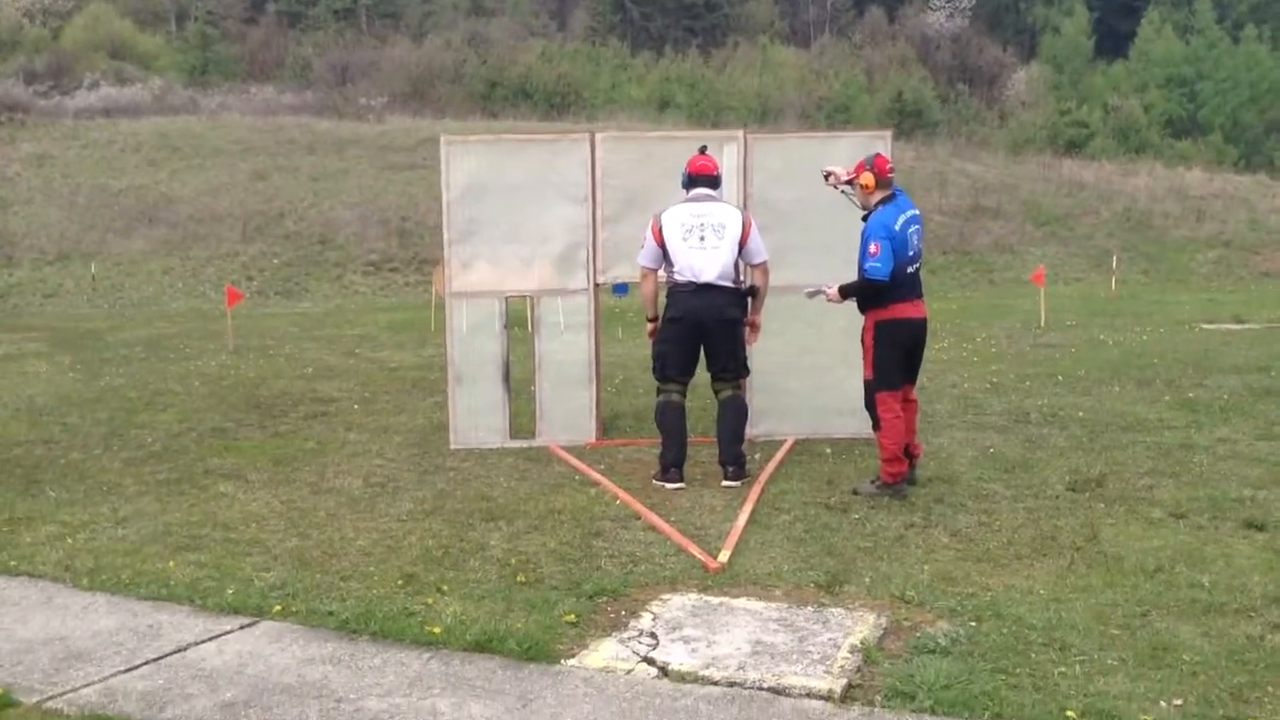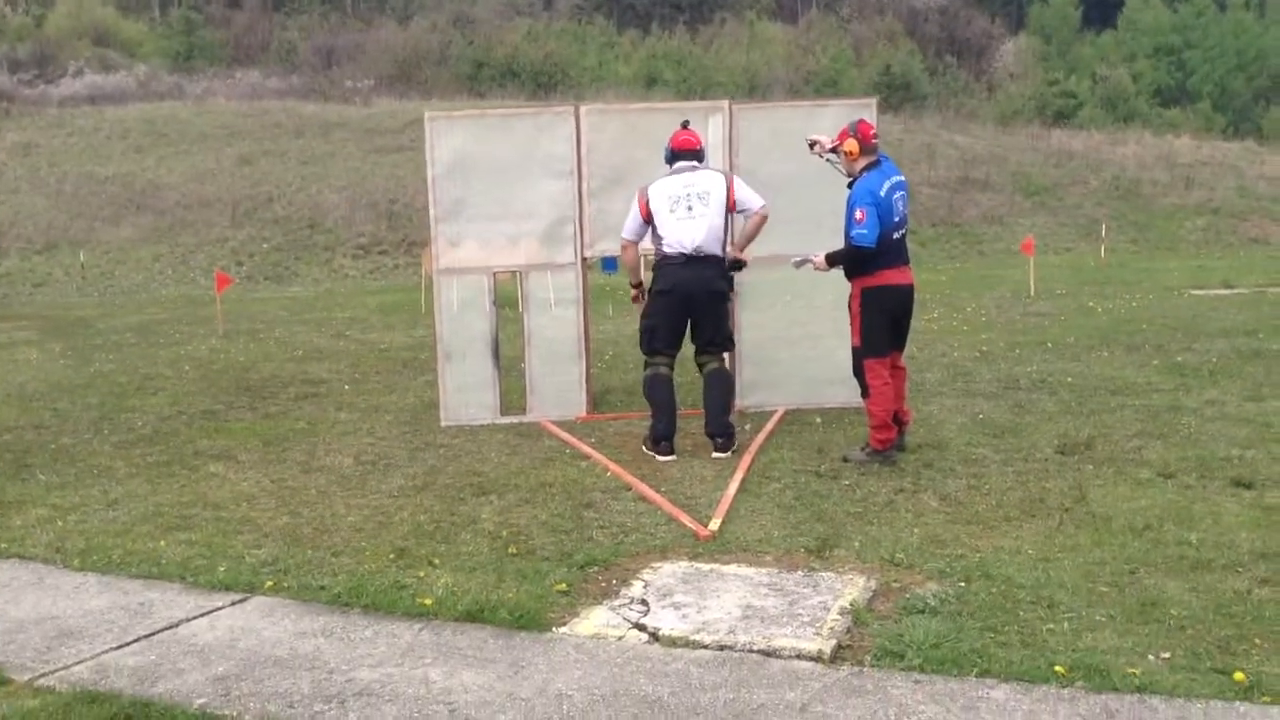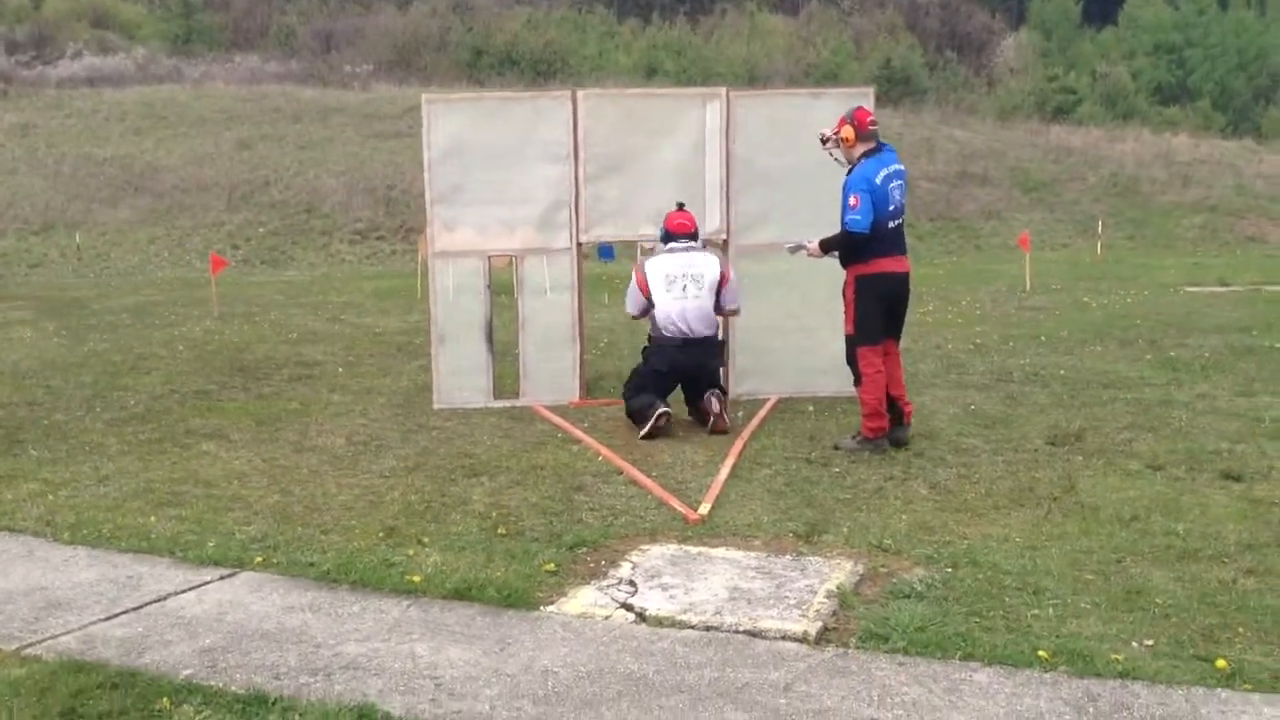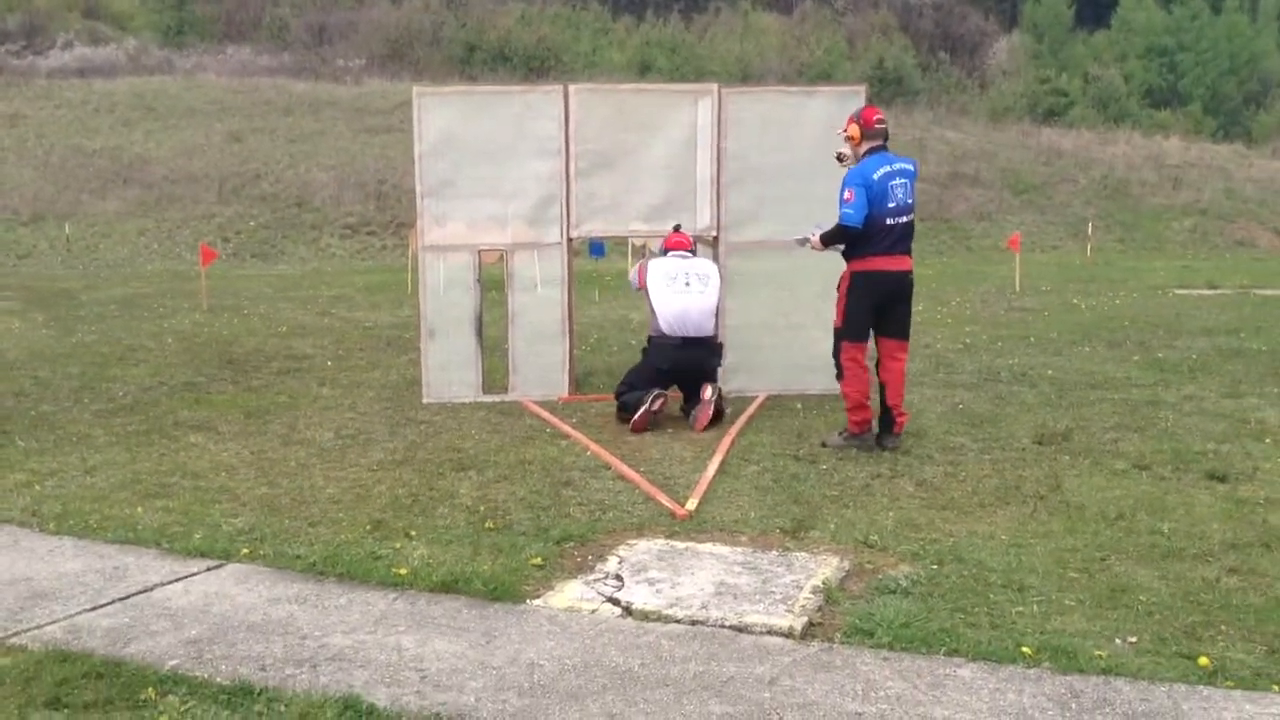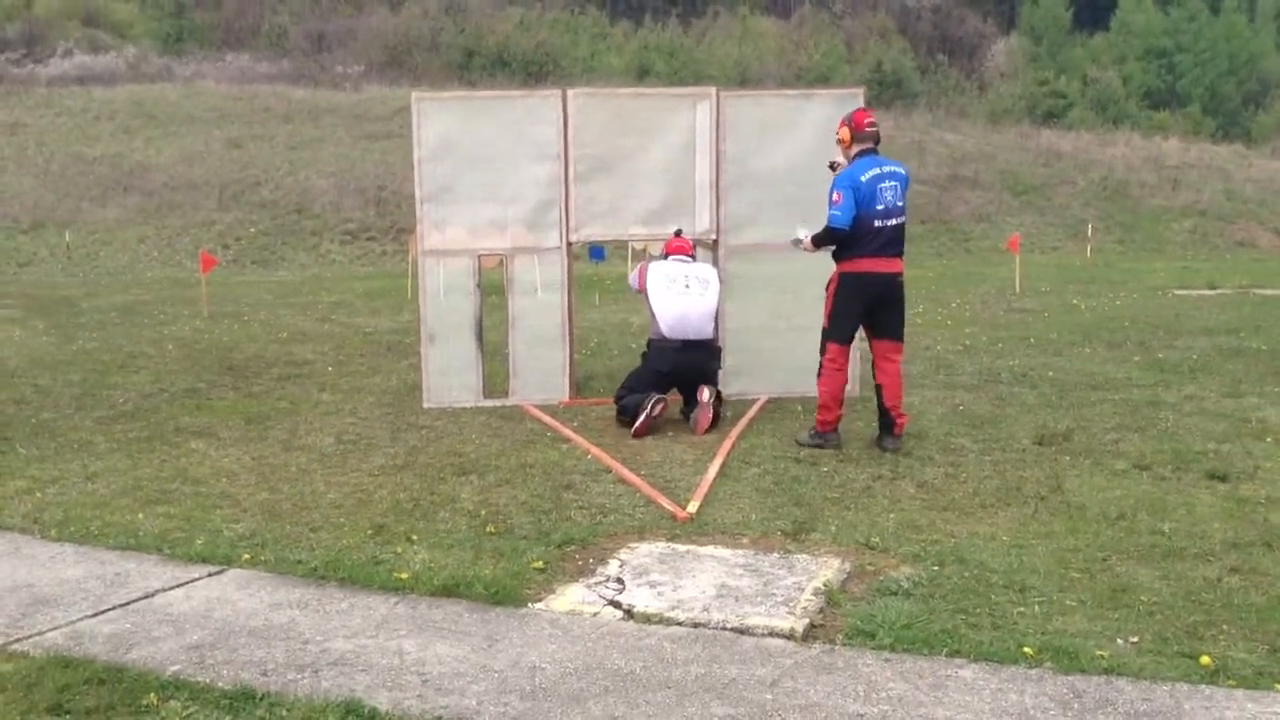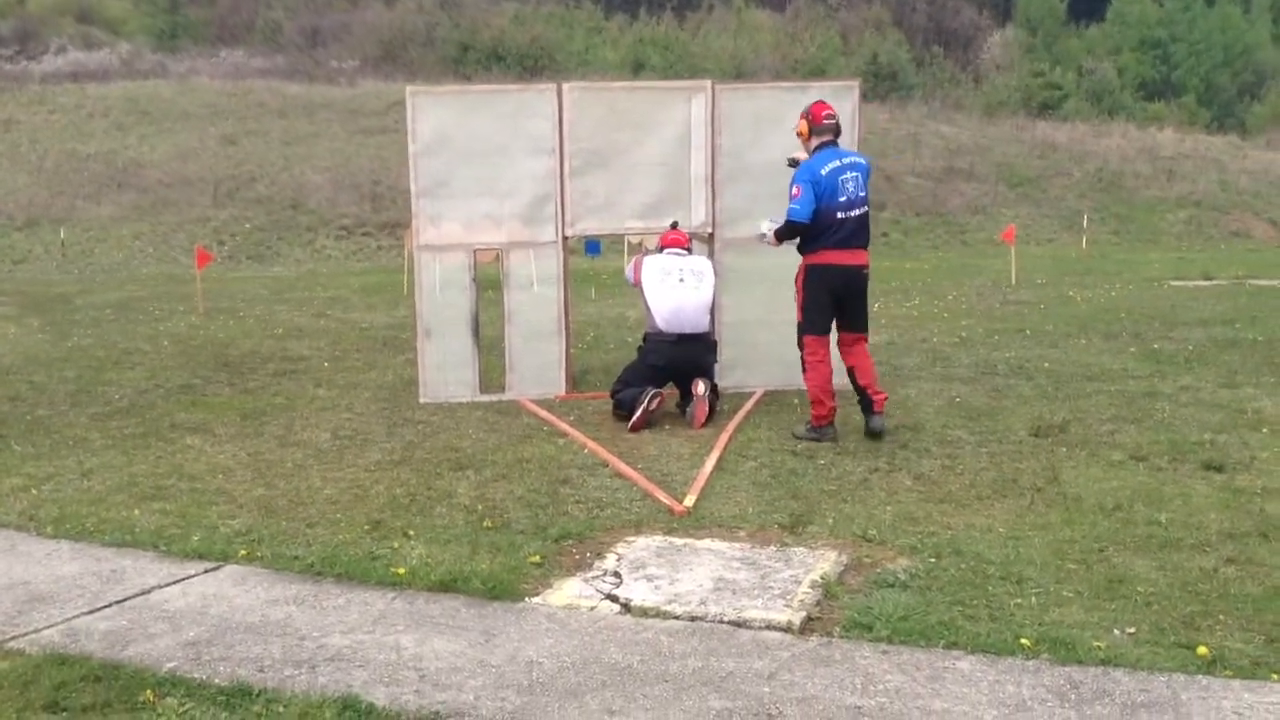
dt=0.5s
person 1, frame 1
left shoulder: (878, 224)
right shoulder: (906, 204)
left elbow: (876, 280)
right elbow: (887, 189)
left wrist: (843, 292)
right wrist: (848, 178)
left hip: (887, 322)
right hip: (915, 315)
left knee: (884, 400)
right knee: (904, 394)
left ankle: (892, 477)
right ankle: (908, 463)
person 1, frame 2
left shoulder: (863, 191)
right shoulder: (892, 171)
left elbow: (862, 247)
right elbow: (872, 158)
left wrist: (829, 259)
right wrist: (832, 146)
left hip: (874, 288)
right hip: (903, 282)
left knee: (872, 367)
right knee: (892, 361)
left ankle: (881, 444)
right ankle: (898, 429)
person 1, frame 3
left shoulder: (859, 178)
right shoulder: (893, 161)
left elbow: (856, 233)
right elbow: (879, 146)
left wrist: (823, 246)
right wrist: (837, 142)
left hip: (869, 276)
right hip: (898, 272)
left knee: (866, 356)
right knee: (889, 351)
left ankle: (873, 433)
right ankle: (899, 422)
person 1, frame 4
left shoulder: (858, 176)
right shoulder: (907, 167)
left elbow: (850, 227)
left wrist: (823, 240)
left hip: (866, 273)
right hip: (901, 272)
left knee: (849, 350)
right knee: (893, 353)
left ankle: (859, 428)
right ankle: (891, 429)
person 1, frame 5
left shoulder: (847, 178)
right shoulder: (899, 171)
left elbow: (838, 228)
left wrist: (814, 242)
left hip: (855, 275)
right hip: (891, 275)
left knee: (834, 353)
right knee: (889, 355)
left ankle: (826, 429)
right ankle: (891, 431)
person 1, frame 6
left shoulder: (808, 172)
right shoulder: (860, 162)
left elbow: (799, 222)
left wrist: (776, 236)
left hip: (821, 267)
right hip: (857, 265)
left knee: (815, 346)
right knee: (855, 342)
left ankle: (823, 422)
right ankle: (873, 410)
person 2, frame 1
left shoulder: (664, 218)
right shoulder: (738, 217)
left elbow: (648, 274)
right elbow: (760, 269)
left wrist: (652, 318)
right wrist: (755, 313)
left hip: (681, 304)
right hip: (725, 305)
left knee: (671, 387)
right knee: (729, 386)
left ankle: (672, 469)
right ankle: (732, 467)
person 2, frame 2
left shoulder: (651, 190)
right shoulder: (722, 181)
left elbow: (627, 245)
right elbow: (760, 212)
left wrist: (636, 284)
right wrist: (737, 249)
left hip: (670, 276)
right hip: (711, 275)
left knee: (658, 361)
right knee: (713, 358)
left ankle: (662, 441)
right ankle: (721, 437)
person 2, frame 3
left shoulder: (647, 267)
right shoulder: (716, 264)
left elbow: (635, 312)
right elbow: (732, 310)
left hip: (664, 351)
right hip: (705, 351)
left knee: (634, 396)
right knee: (702, 401)
left ankle: (653, 409)
right ankle: (711, 404)
person 2, frame 4
left shoulder: (650, 266)
right shoulder: (710, 268)
left elbow: (635, 279)
left hip: (664, 351)
right hip: (704, 352)
left knee: (625, 396)
right knee: (697, 401)
left ankle: (647, 401)
right ankle: (705, 403)
person 2, frame 5
left shoulder: (650, 270)
right shoulder: (710, 272)
left elbow: (634, 280)
left hip: (664, 353)
right hip: (704, 355)
left knee: (625, 401)
right knee: (700, 405)
left ankle: (646, 405)
right ankle: (703, 405)
person 2, frame 6
left shoulder: (645, 263)
right shoulder: (705, 265)
left elbow: (631, 274)
left hip: (660, 347)
right hip: (699, 349)
left knee: (621, 394)
right knee: (698, 397)
left ankle: (643, 399)
right ankle: (700, 399)
